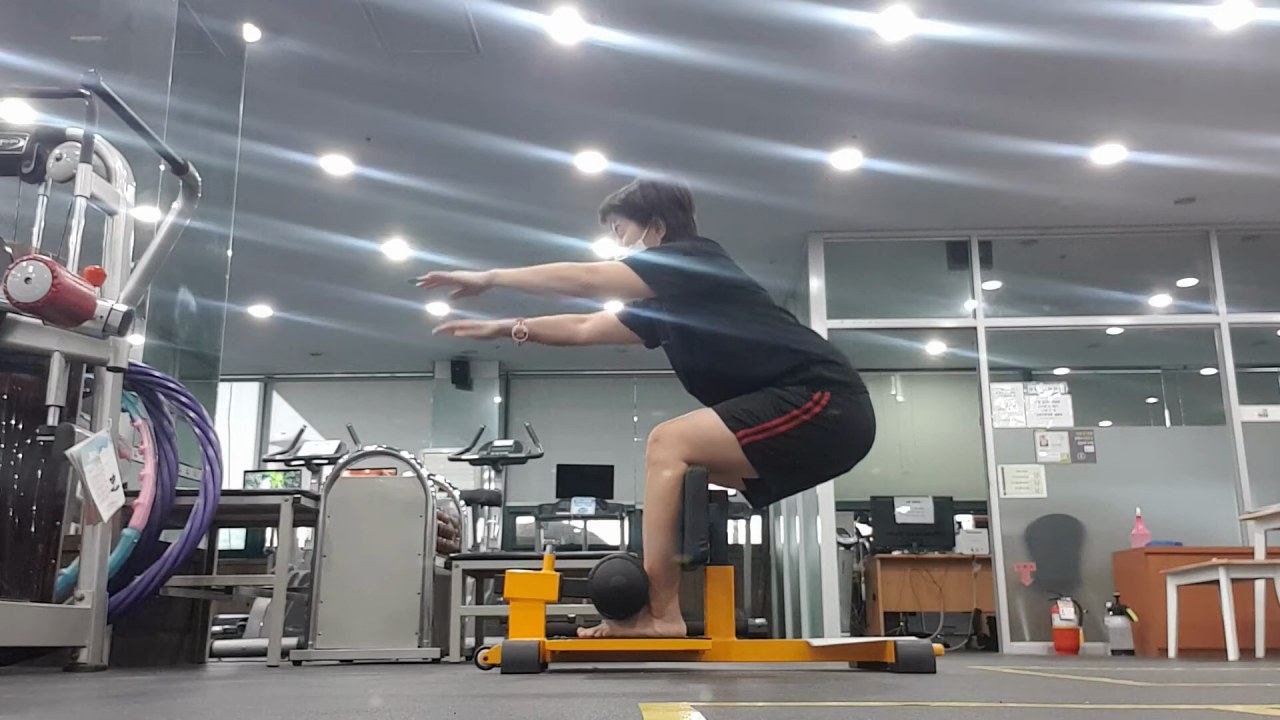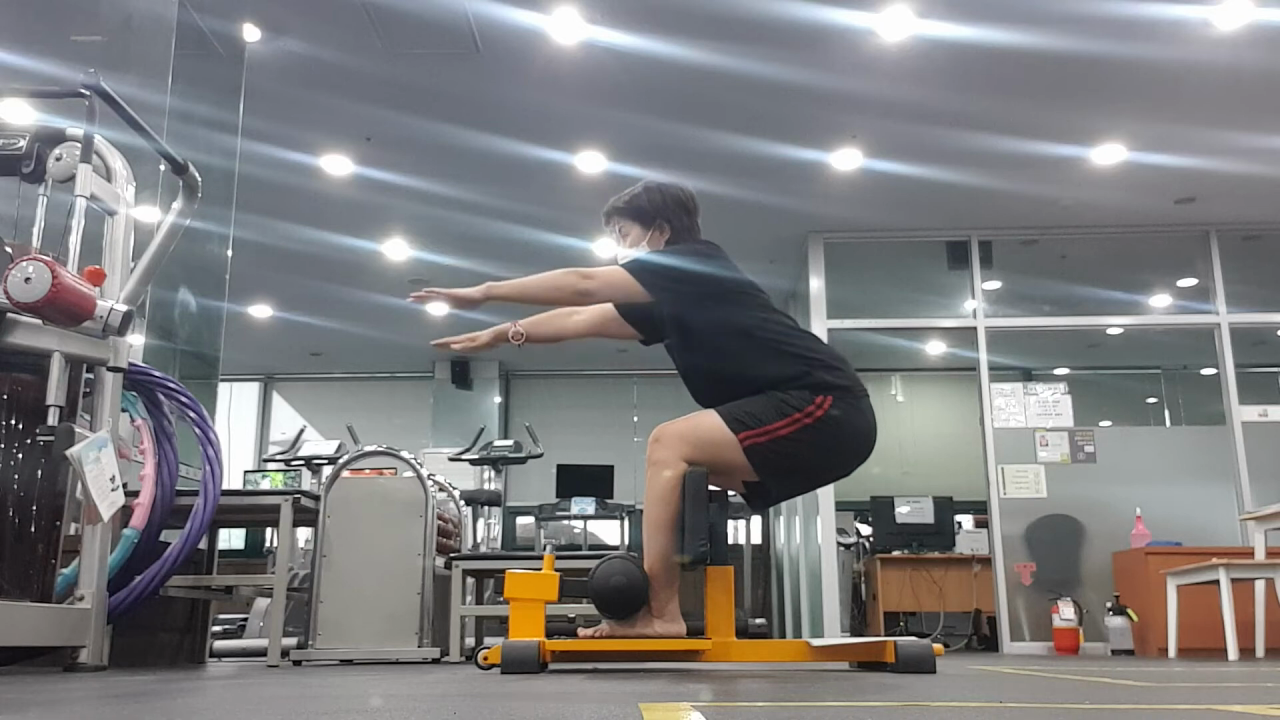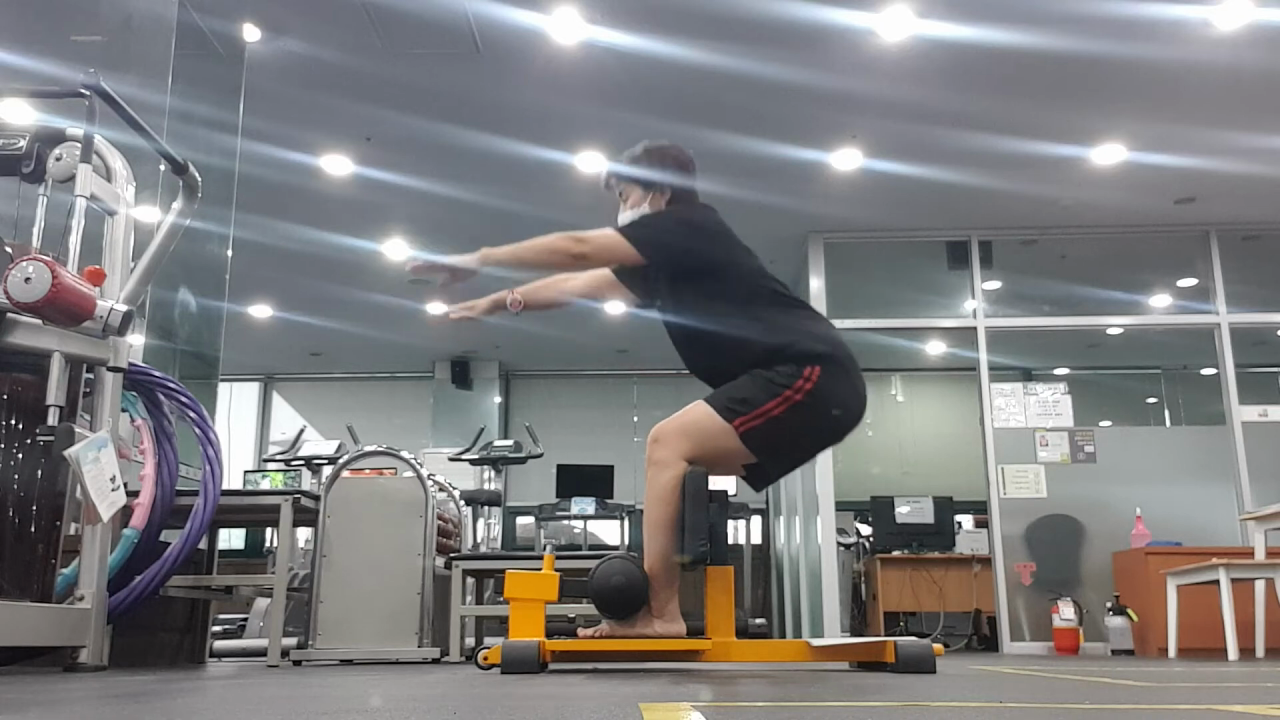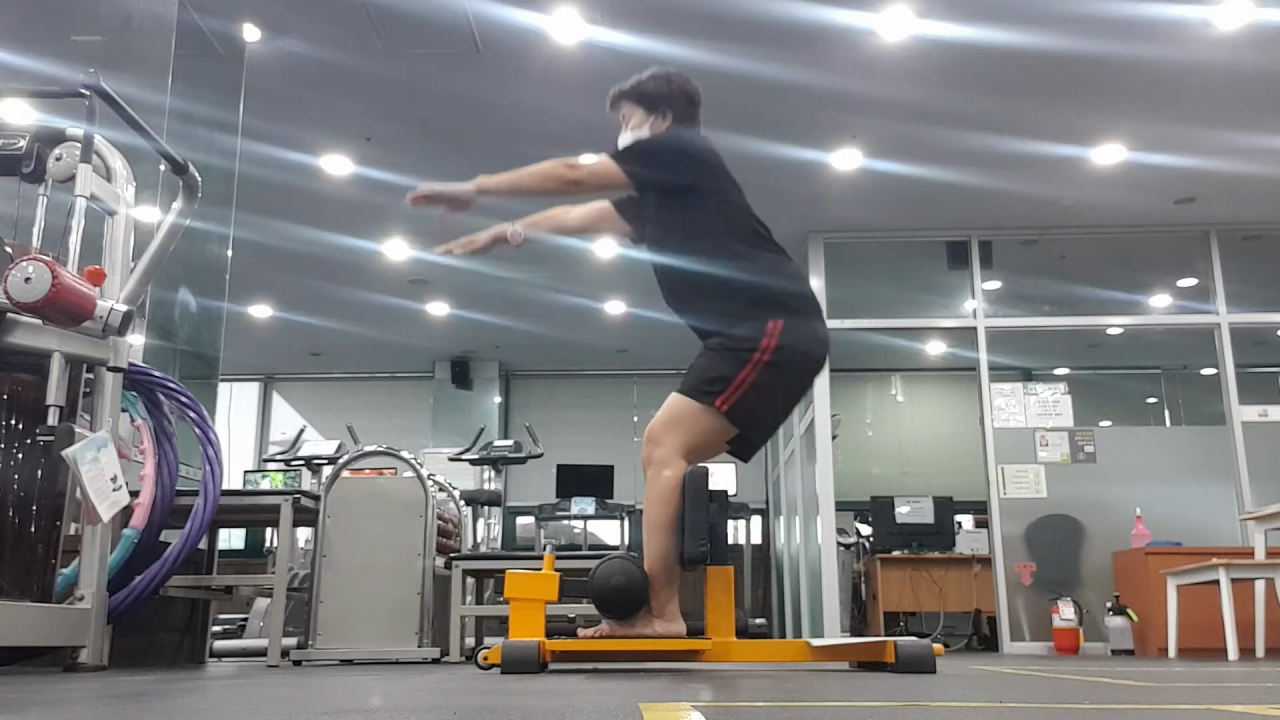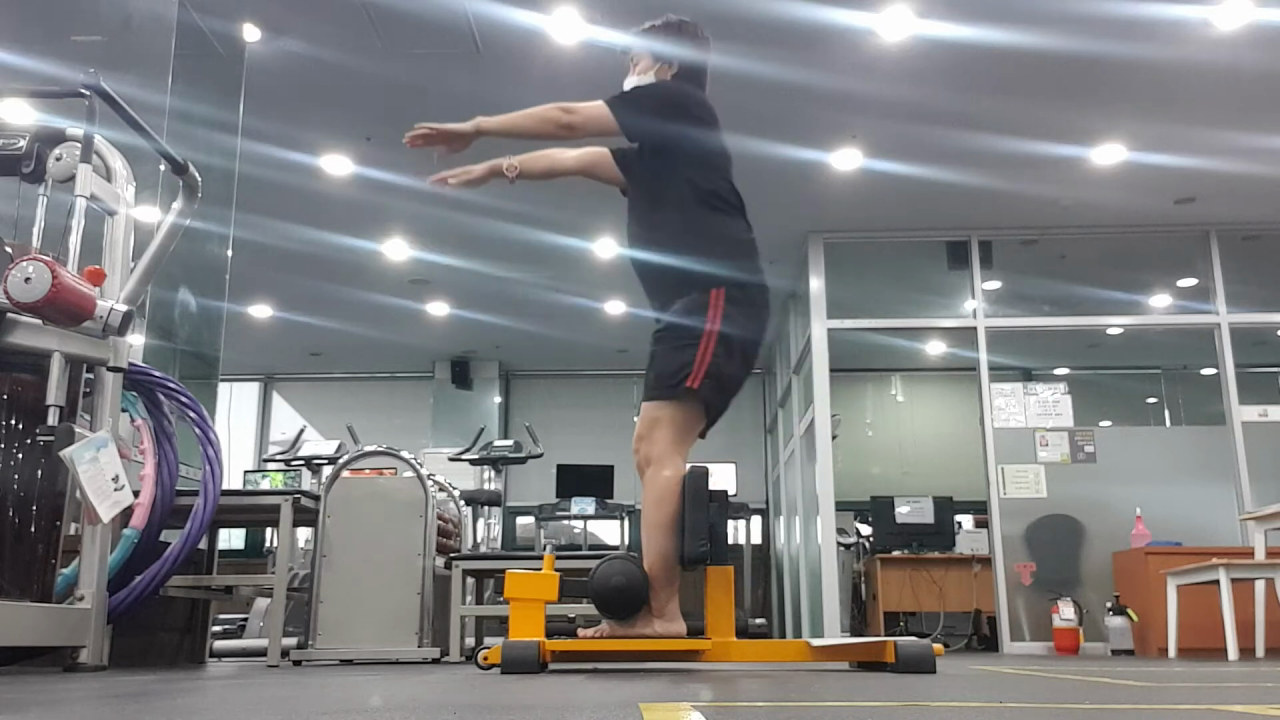
dt=0.3s
person 1, frame 1
left shoulder: (695, 259)
right shoulder: (669, 301)
left elbow: (584, 280)
right elbow: (585, 328)
left wrist: (488, 278)
right wrist: (504, 327)
left hip: (825, 405)
right hip: (824, 416)
left knee: (667, 444)
right knee: (683, 484)
left ankle: (658, 614)
person 1, frame 2
left shoulder: (695, 262)
right shoulder: (668, 302)
left elbow: (583, 286)
right elbow: (582, 320)
left wrist: (484, 292)
right wrist: (500, 333)
left hip: (826, 411)
right hip: (826, 422)
left knee: (668, 444)
right knee: (680, 482)
left ankle: (658, 612)
right ankle: (665, 610)
person 1, frame 3
left shoulder: (691, 227)
right shoulder: (663, 269)
left elbow: (578, 250)
right elbow: (578, 285)
left wrist: (477, 260)
right wrist: (496, 302)
left hip: (814, 379)
right hip: (815, 389)
left knee: (668, 444)
right knee: (678, 468)
left ankle: (658, 613)
right ankle: (662, 609)
person 1, frame 4
left shoulder: (684, 149)
right shoulder: (660, 196)
left elbow: (575, 175)
right elbow: (578, 215)
left wrist: (478, 188)
right wrist: (500, 234)
left hip: (773, 325)
right hip: (759, 332)
left knee: (665, 445)
right knee: (665, 452)
left ankle: (658, 612)
right ankle: (661, 609)
person 1, frame 5
left shoulder: (677, 103)
right shoulder: (655, 152)
left elbow: (567, 120)
right elbow: (573, 160)
left wrist: (474, 127)
right wrist: (494, 169)
left hip: (715, 298)
right hip: (696, 305)
left knee: (658, 445)
right knee: (653, 449)
left ankle: (660, 612)
right ankle: (658, 608)
